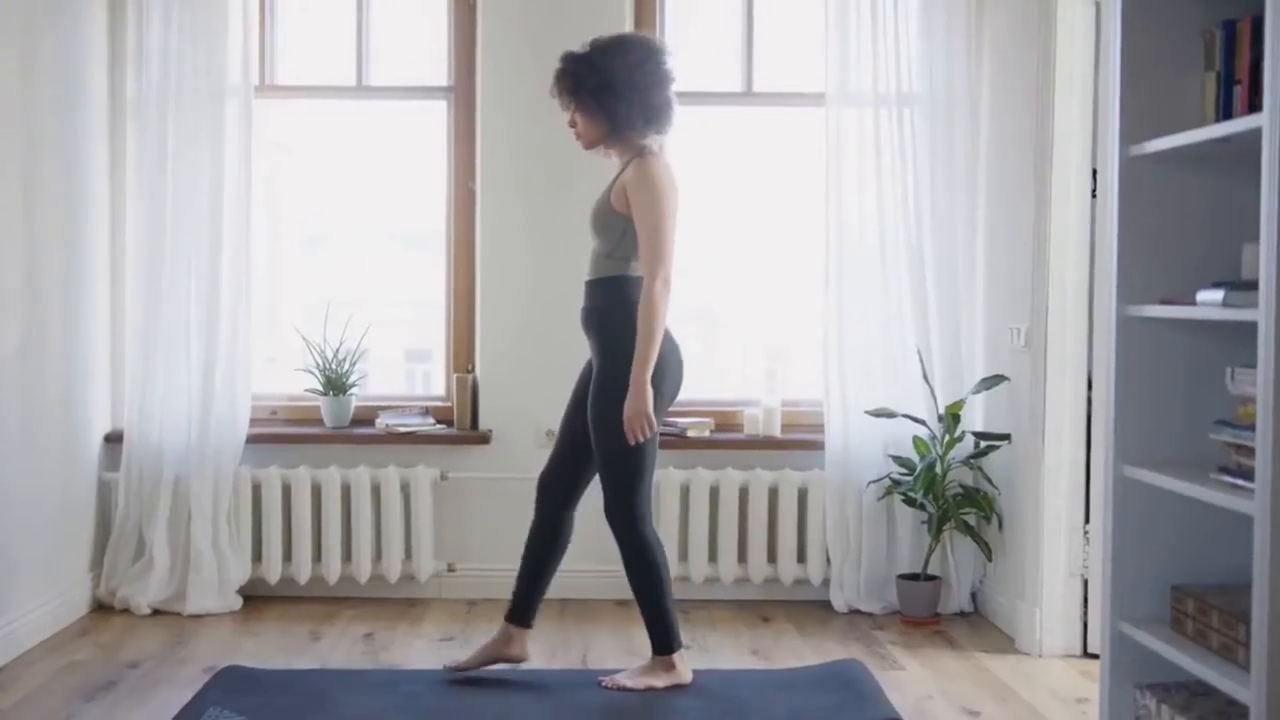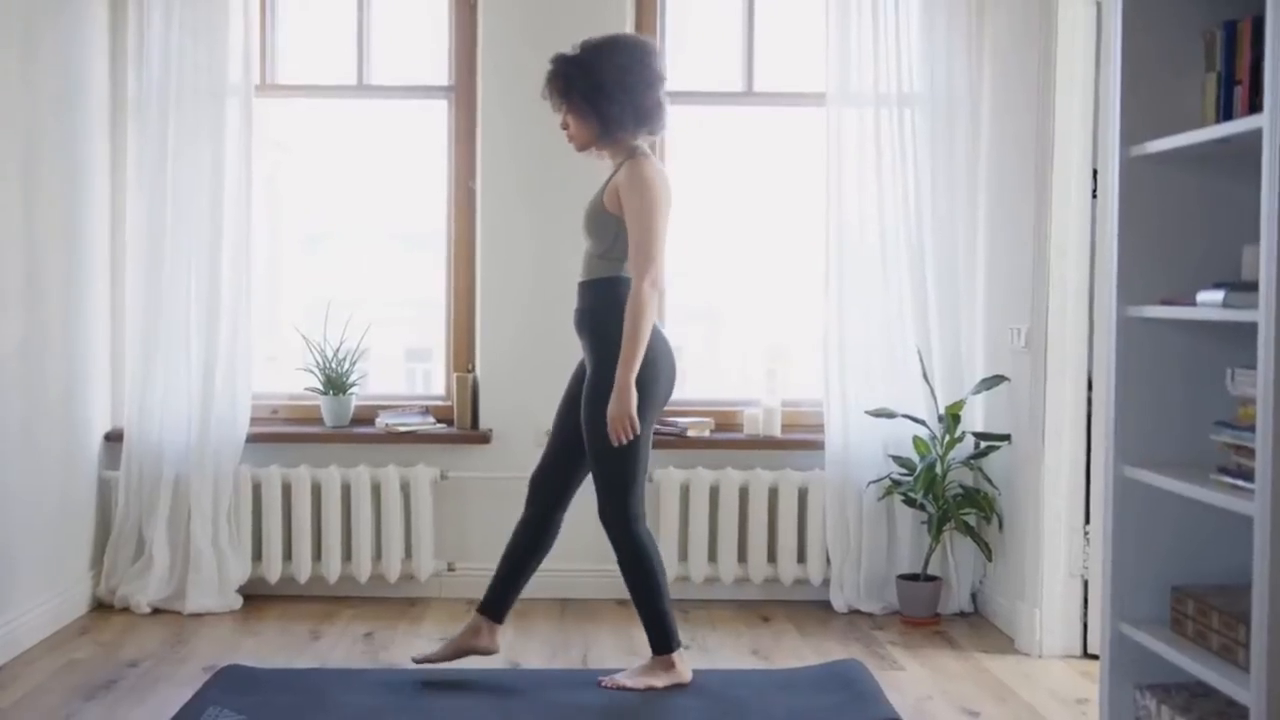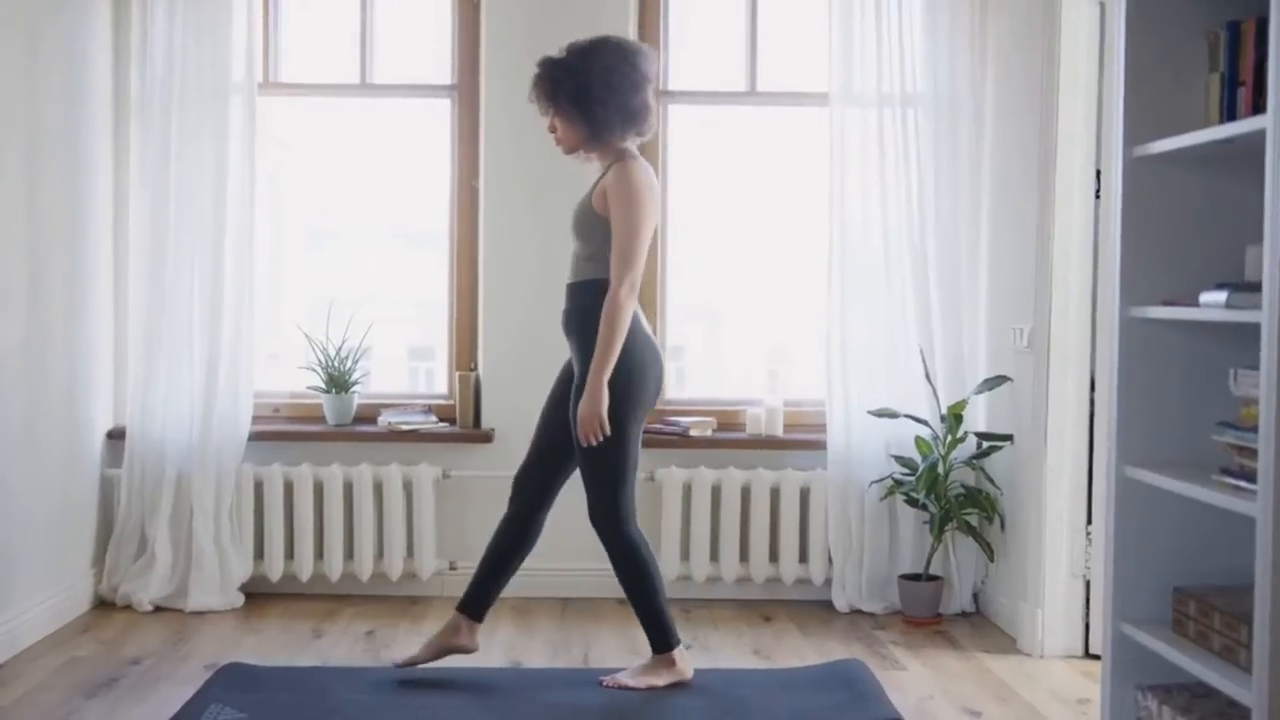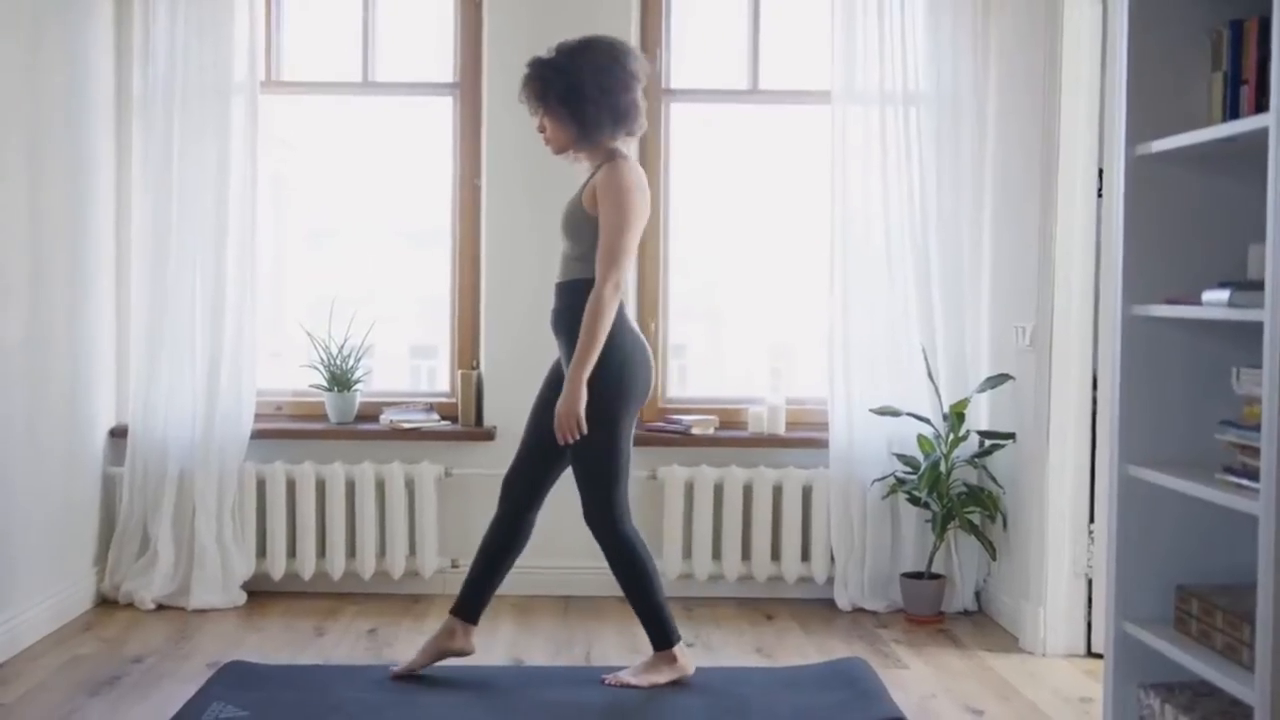
dt=0.1s
person 1, frame 1
left shoulder: (648, 172)
right shoulder: (631, 171)
left elbow: (657, 281)
left wrist: (642, 382)
left hip: (633, 359)
right hip: (611, 357)
left knee: (626, 511)
right knee: (554, 492)
left ankle: (669, 659)
right ankle: (514, 633)
person 1, frame 2
left shoulder: (641, 173)
right shoulder: (623, 172)
left elbow: (646, 283)
left wrist: (626, 383)
left hip: (625, 361)
right hip: (603, 357)
left knee: (621, 512)
right knee: (546, 492)
left ankle: (669, 659)
right ankle: (485, 626)
person 1, frame 3
left shoulder: (630, 175)
right shoulder: (611, 174)
left elbow: (625, 284)
left wrist: (600, 383)
left hip: (615, 361)
right hip: (591, 356)
left knee: (611, 514)
right knee: (528, 493)
left ankle: (669, 657)
right ankle: (463, 625)
person 1, frame 4
left shoulder: (619, 175)
right shoulder: (601, 174)
left elbow: (609, 286)
left wrist: (577, 382)
left hip: (605, 362)
right hip: (583, 356)
left knee: (605, 512)
right knee: (519, 493)
left ankle: (670, 653)
right ankle: (459, 629)
